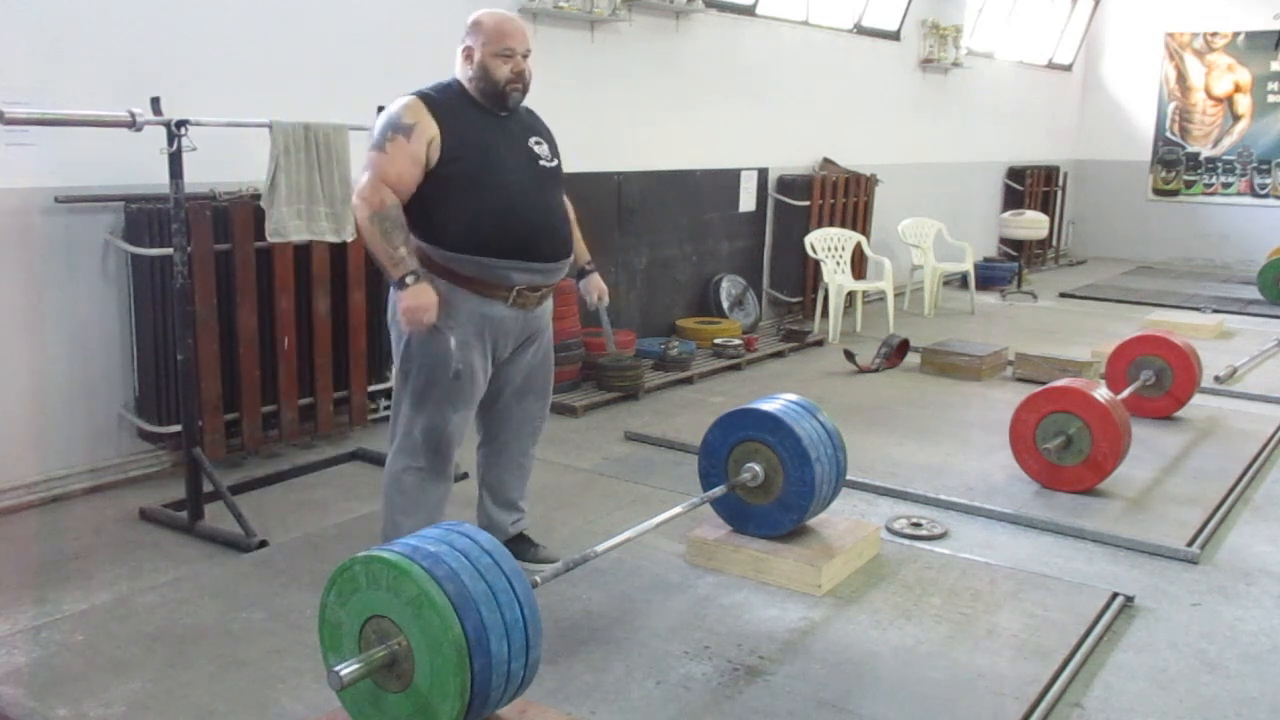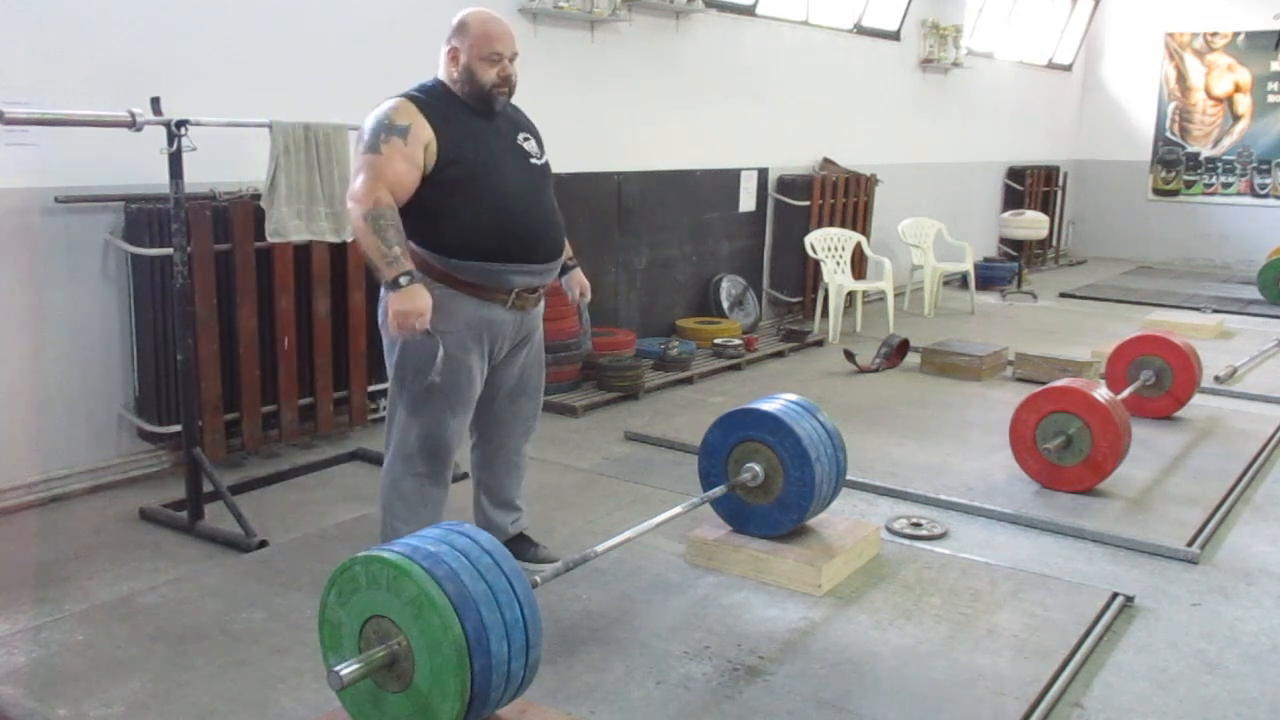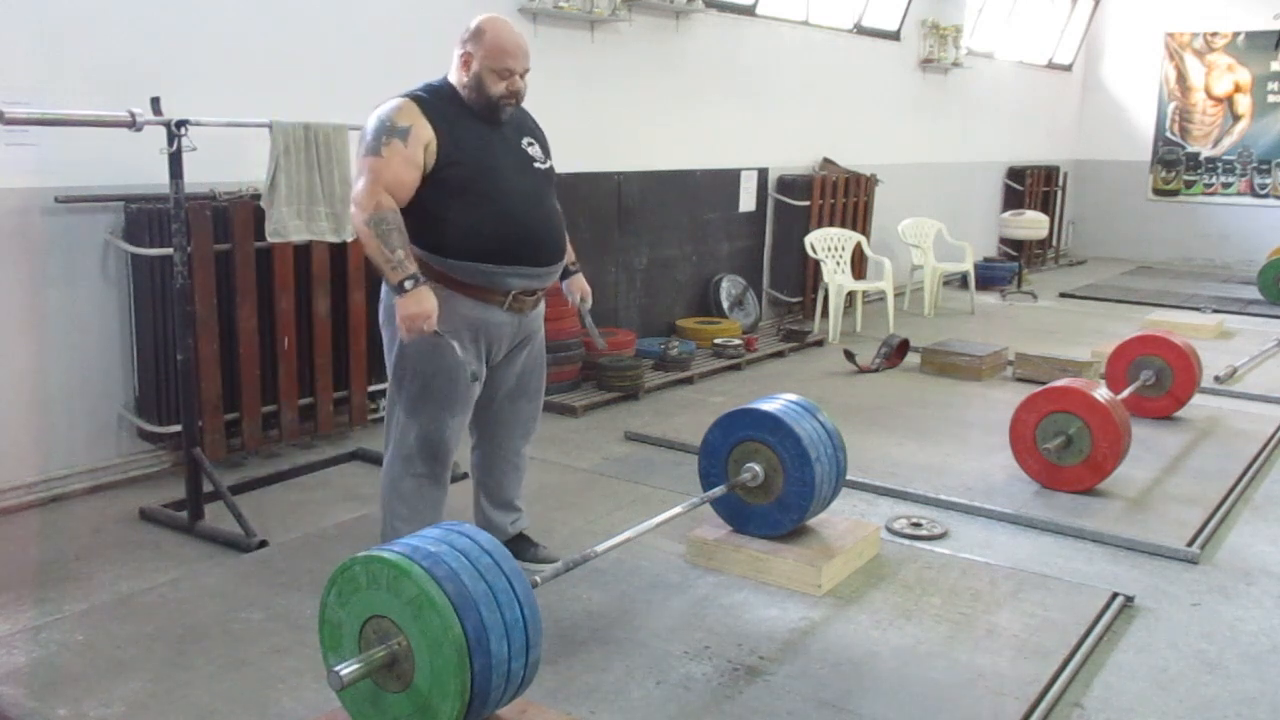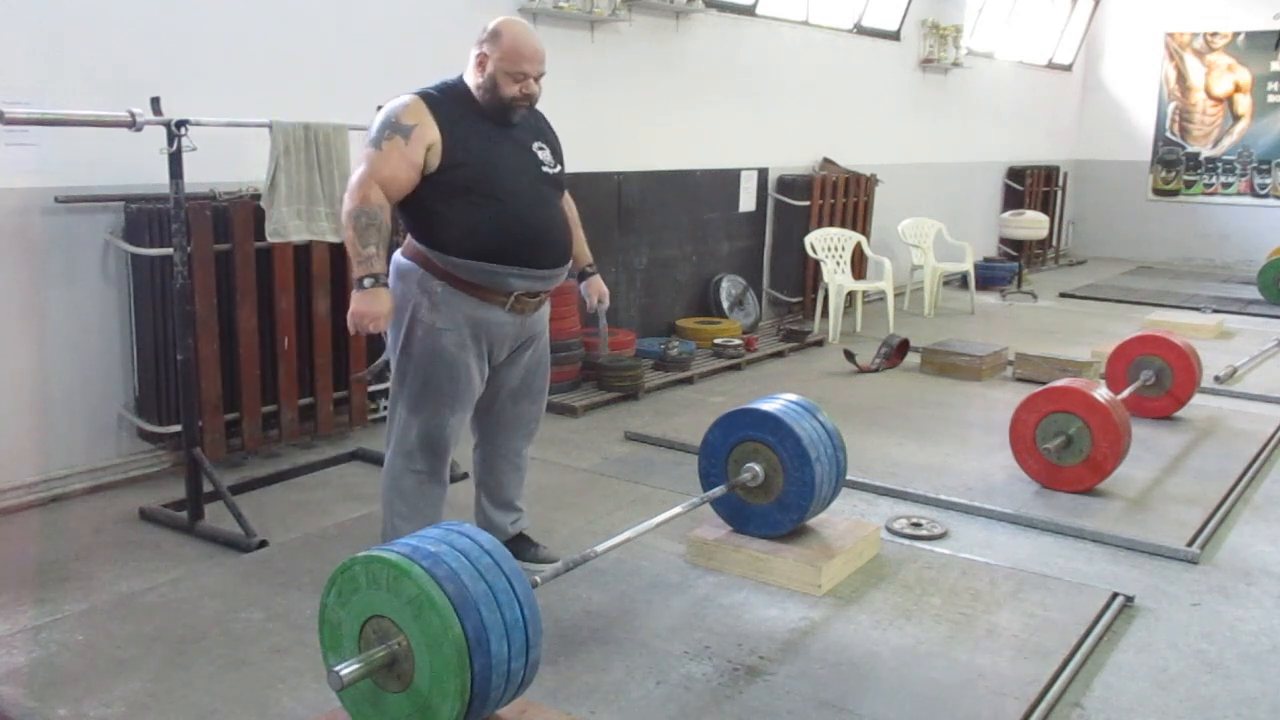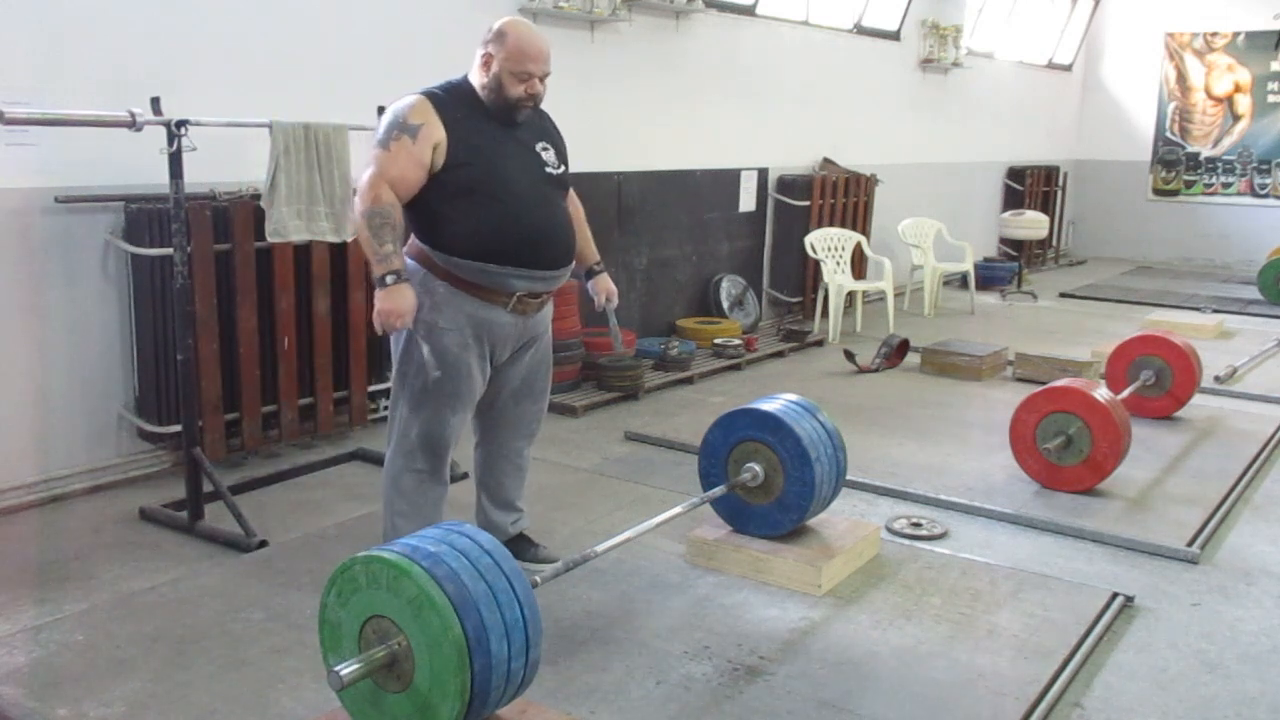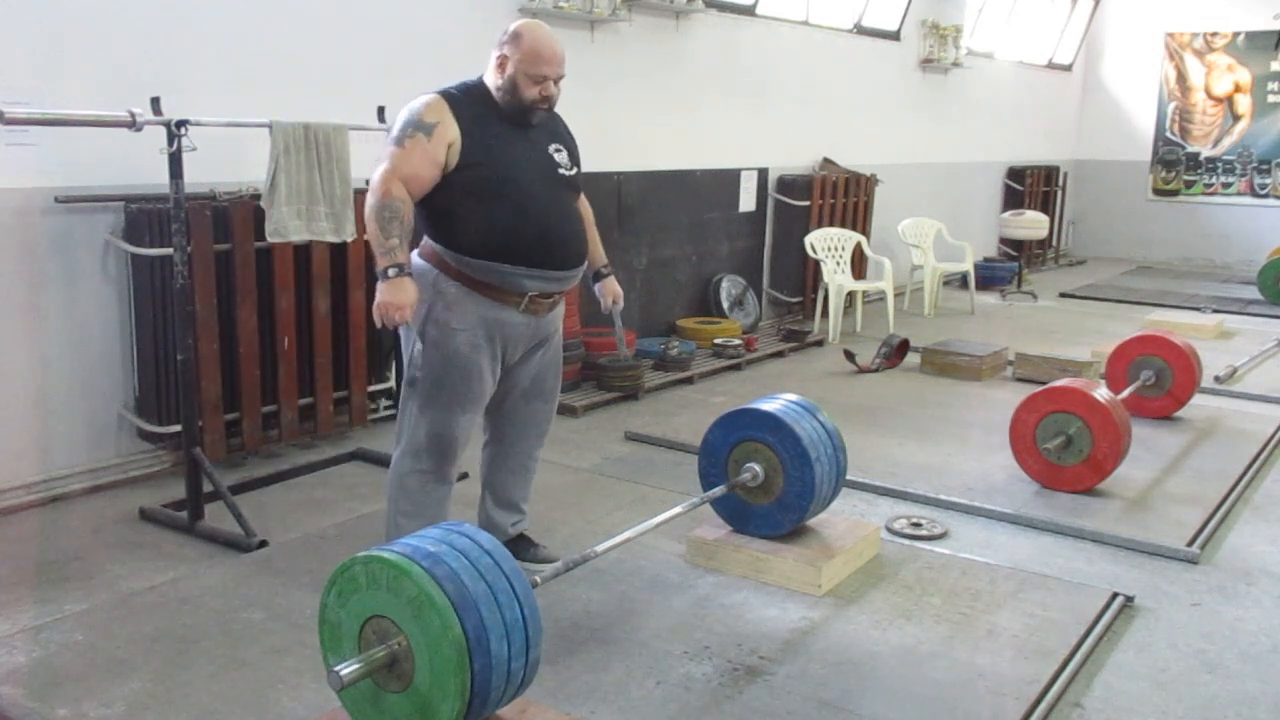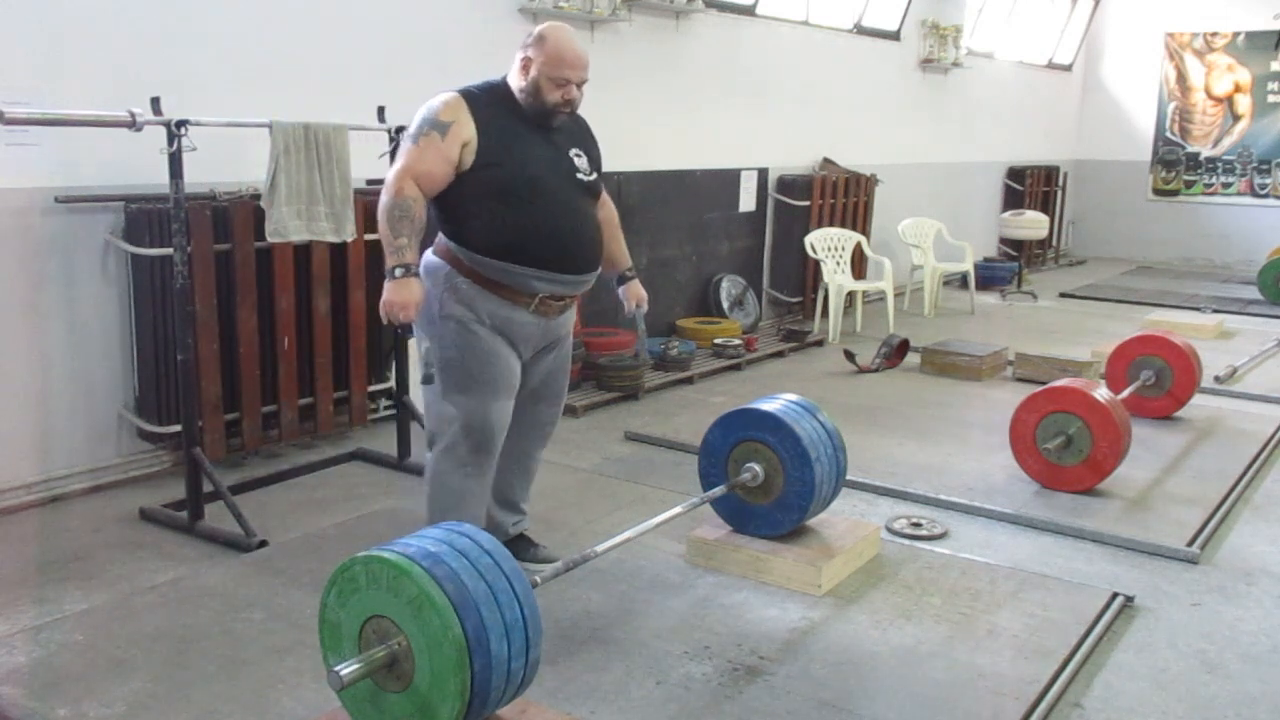
dt=0.3s
person 1, frame 1
left shoulder: (531, 124)
right shoulder: (420, 117)
left elbow: (555, 204)
right elbow: (374, 198)
left wrist: (584, 269)
right wrist: (406, 280)
left hip: (530, 309)
right hip: (453, 306)
left knee: (516, 431)
right knee: (430, 440)
left ankle: (504, 533)
person 1, frame 2
left shoulder: (515, 119)
right shoulder: (409, 119)
right elbow: (370, 201)
left wrist: (566, 263)
right wrist: (402, 282)
left hip: (522, 309)
right hip: (448, 309)
left knee: (509, 433)
right knee: (427, 444)
left ankle: (504, 533)
person 1, frame 3
left shoulder: (523, 123)
right shoulder: (412, 119)
left elbow: (542, 204)
right elbow: (372, 203)
left wrist: (569, 268)
right wrist: (405, 286)
left hip: (522, 311)
right hip: (446, 309)
left knee: (509, 433)
right knee: (425, 443)
left ankle: (503, 533)
person 1, frame 4
left shoulder: (537, 125)
right shoulder: (421, 117)
left elbow: (558, 203)
right elbow: (366, 194)
left wrist: (586, 270)
right wrist: (370, 282)
left hip: (528, 311)
right hip: (449, 307)
left knee: (511, 433)
right knee: (427, 441)
left ankle: (503, 533)
person 1, frame 5
left shoulder: (541, 125)
right shoulder: (426, 117)
left elbow: (564, 201)
right elbow: (376, 194)
left wrist: (593, 268)
right wrist: (391, 279)
left hip: (530, 312)
right hip: (452, 306)
left knee: (513, 432)
right knee: (425, 440)
left ankle: (504, 532)
person 1, frame 6
left shoulder: (553, 127)
right shoulder: (442, 117)
left elbow: (574, 204)
right elbow: (389, 190)
left wrist: (600, 271)
right wrist: (395, 272)
left hip: (541, 313)
right hip: (462, 308)
left knee: (522, 433)
right knee: (434, 440)
left ankle: (504, 532)
person 1, frame 7
left shoulder: (577, 132)
right shoulder: (461, 116)
left elbow: (599, 208)
right elbow: (404, 187)
left wrist: (625, 275)
right wrist: (401, 270)
left hip: (552, 314)
right hip: (473, 306)
left knee: (527, 435)
right knee: (471, 441)
left ankle: (507, 530)
